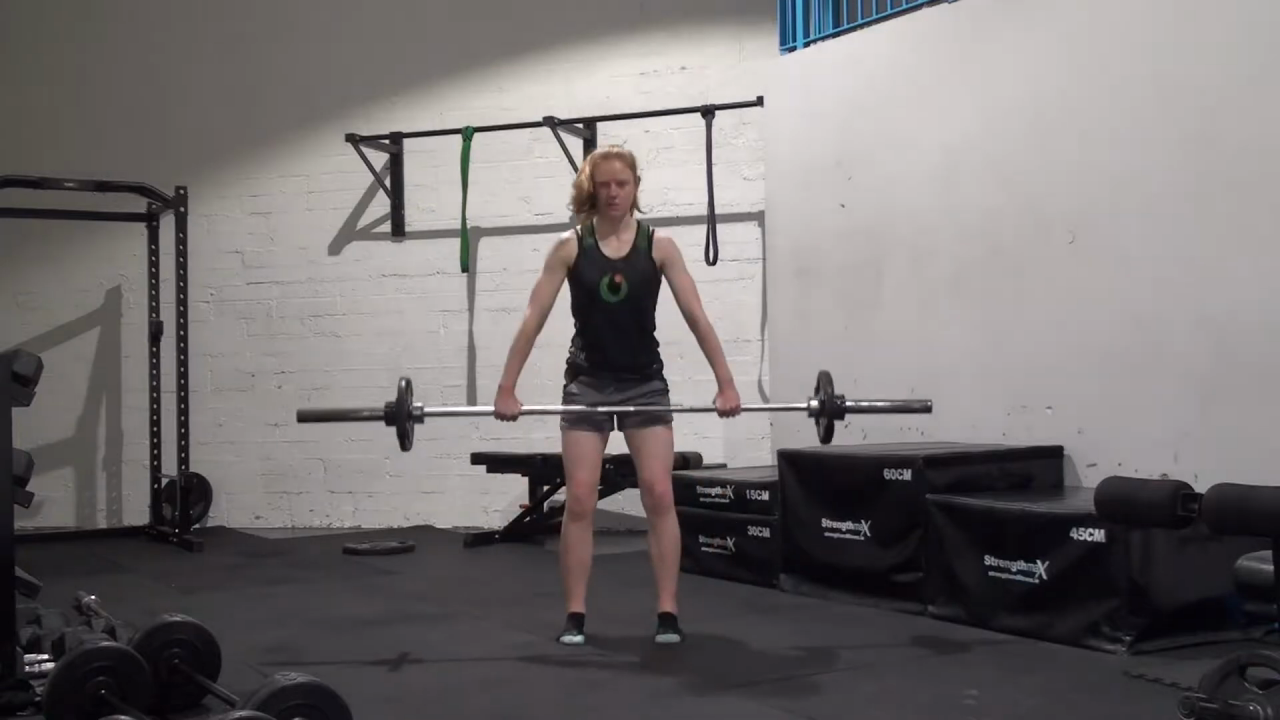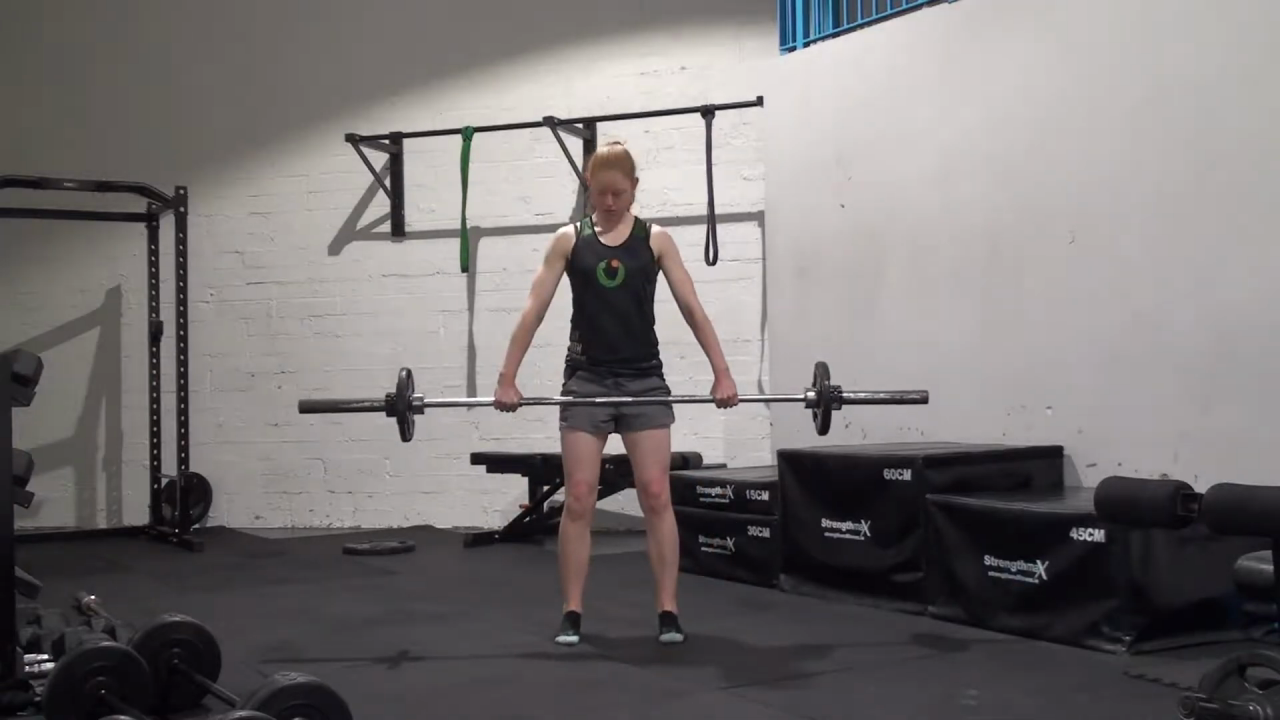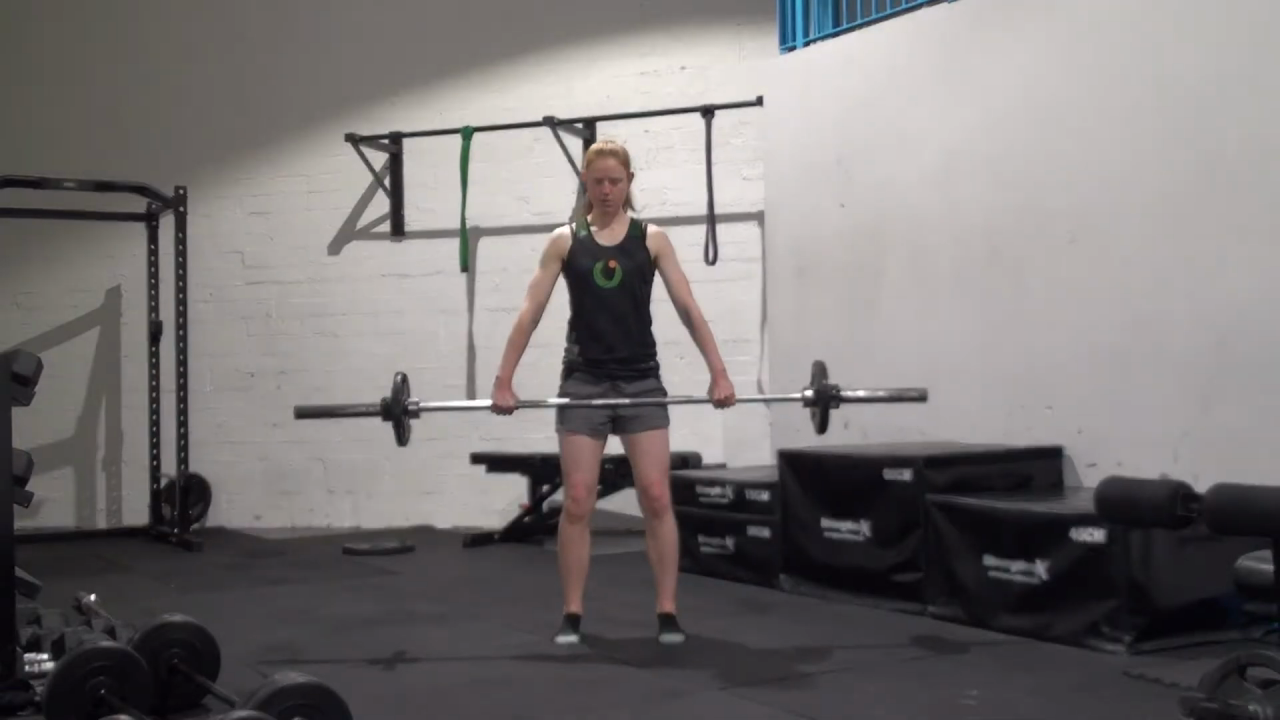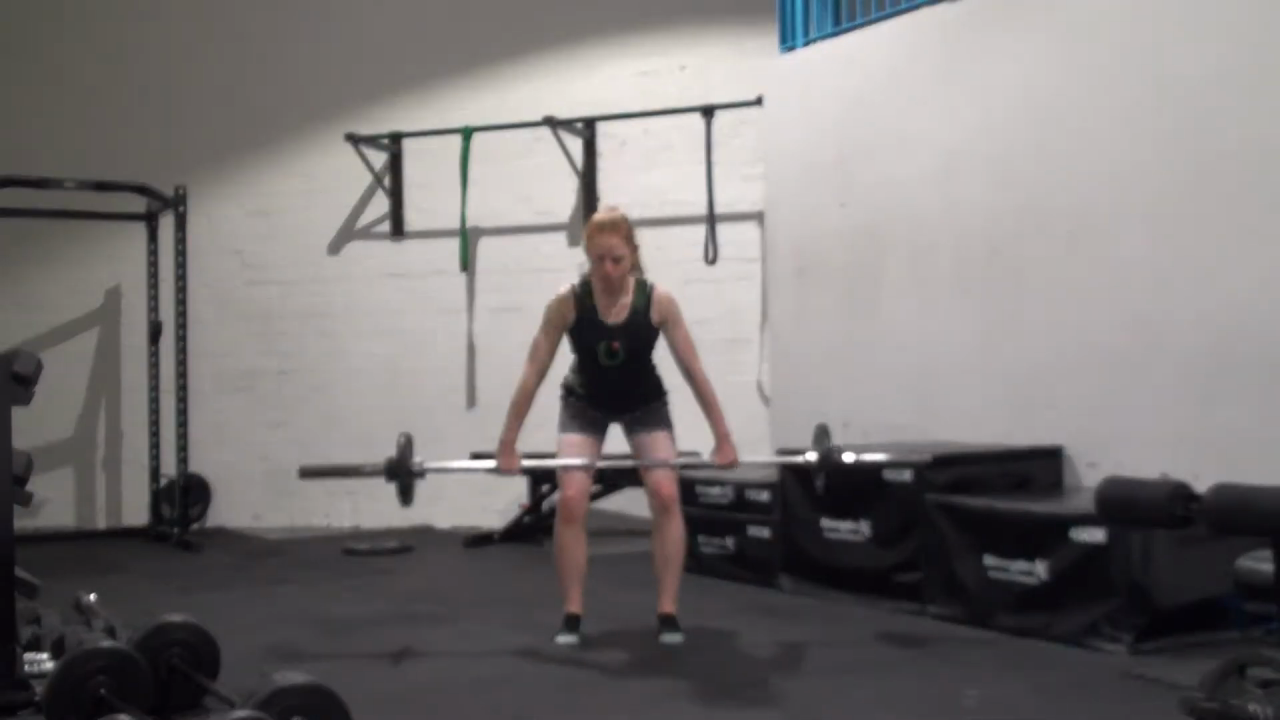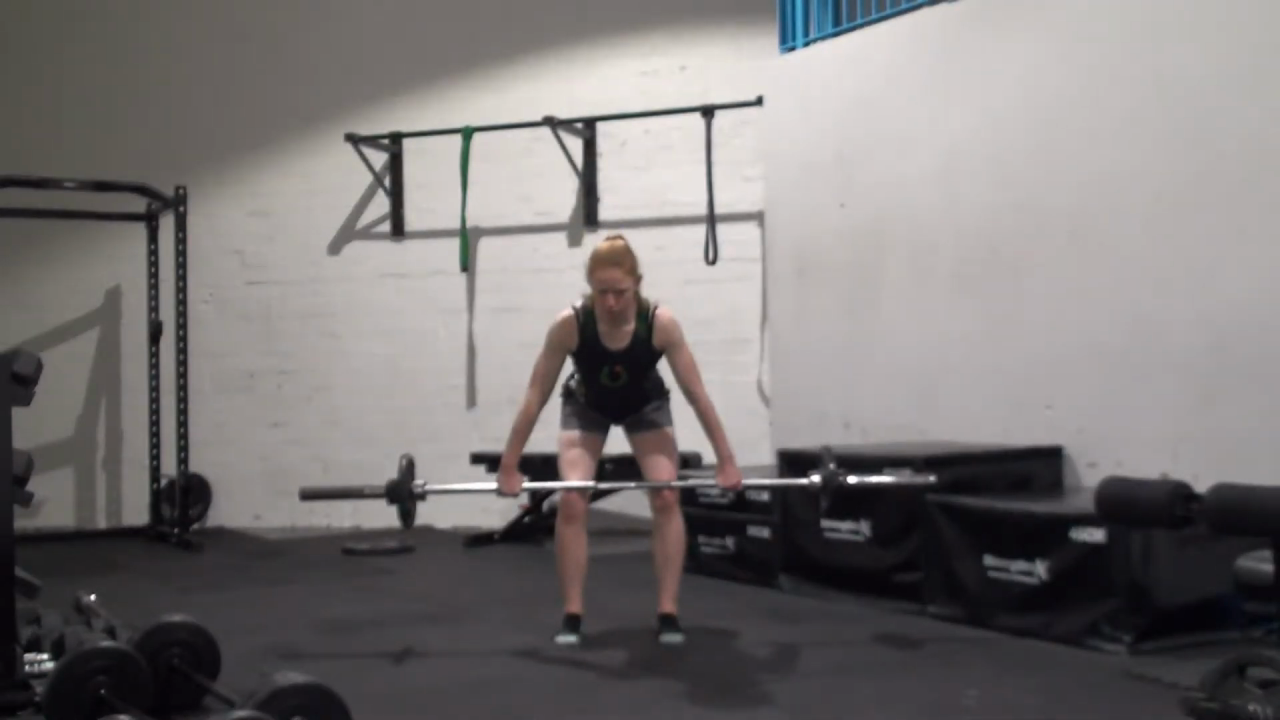
dt=1s
person 1, frame 1
left shoulder: (659, 244)
right shoulder: (569, 246)
left elbow: (696, 316)
right elbow: (533, 319)
left wrist: (726, 382)
right wrist: (506, 387)
left hip: (645, 384)
right hip: (587, 383)
left knee: (659, 496)
right knee: (579, 500)
left ankle: (668, 612)
right ankle: (575, 615)
person 1, frame 2
left shoulder: (656, 238)
right shoulder: (568, 239)
left elbow: (691, 308)
right elbow: (533, 310)
left wrist: (722, 372)
right wrist: (507, 377)
left hip: (643, 378)
right hip: (586, 379)
left knee: (656, 496)
right knee: (578, 499)
left ankle: (668, 611)
right ankle: (572, 613)
person 1, frame 3
left shoulder: (652, 238)
right shoulder: (564, 240)
left elbow: (688, 308)
right elbow: (530, 312)
left wrist: (719, 372)
right wrist: (503, 380)
left hip: (640, 379)
right hip: (583, 380)
left knee: (657, 499)
right knee: (577, 502)
left ankle: (668, 612)
right ankle: (571, 614)
person 1, frame 4
left shoulder: (658, 301)
right shoulder: (566, 302)
left elbow: (694, 371)
right elbow: (533, 374)
left wrist: (722, 437)
right wrist: (508, 442)
left hip: (644, 403)
right hip: (584, 405)
left knee: (666, 496)
right knee: (571, 501)
left ankle: (668, 613)
right ankle: (572, 615)
person 1, frame 5
left shoulder: (661, 323)
right shoulder: (568, 325)
left elbow: (697, 393)
right elbow: (535, 396)
left wrist: (726, 460)
right wrist: (509, 465)
left hip: (645, 406)
right hip: (586, 407)
left knee: (667, 497)
right knee: (571, 501)
left ankle: (668, 612)
right ankle: (572, 615)
